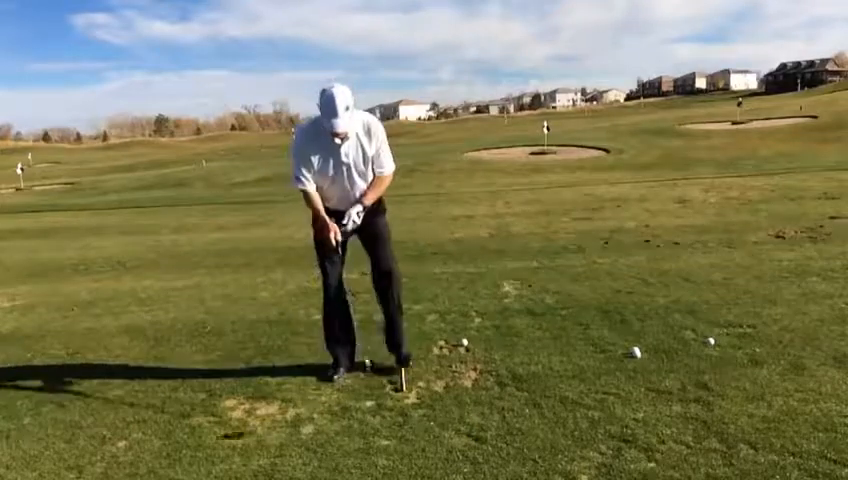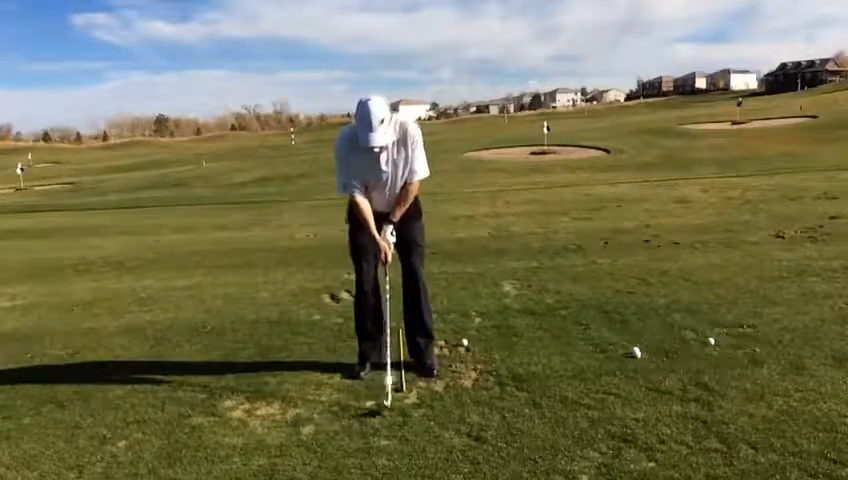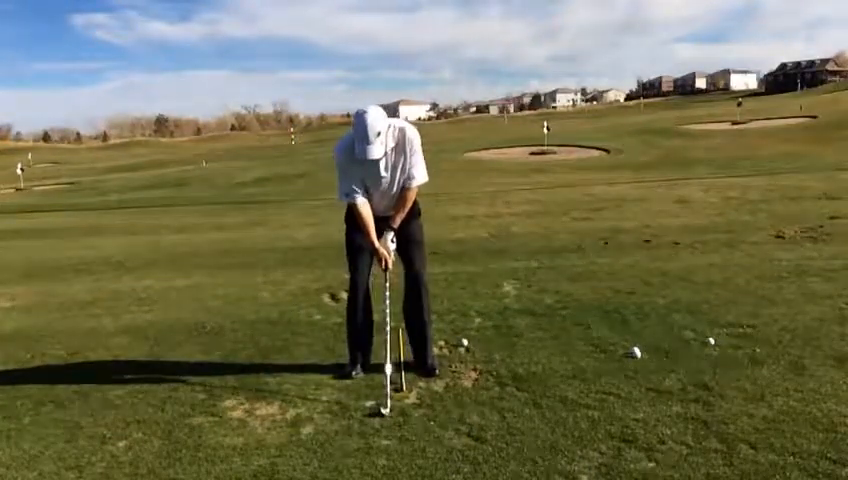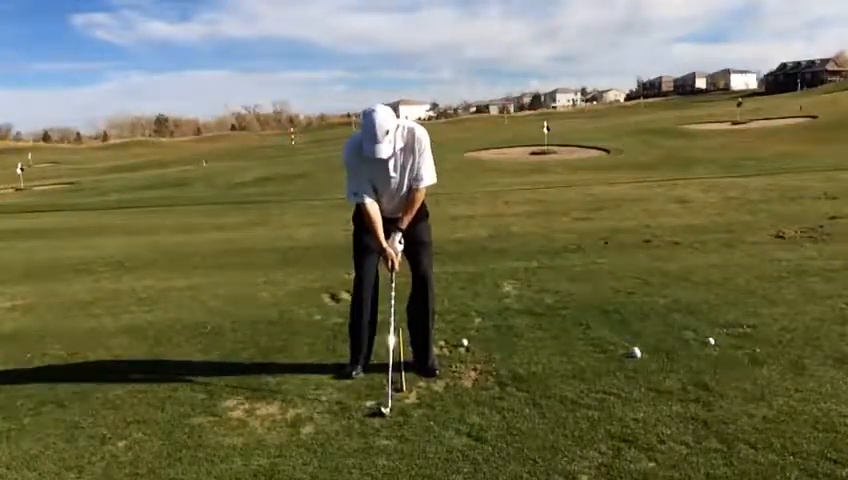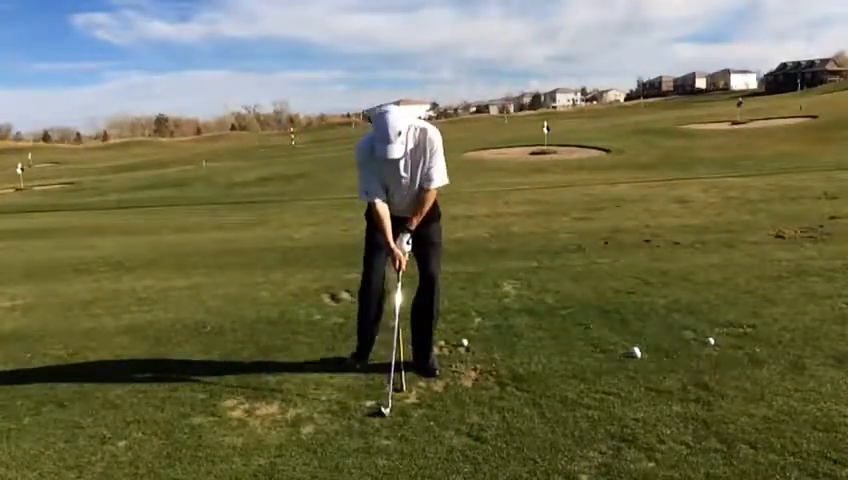
dt=0.7s
person 1, frame 1
left shoulder: (370, 126)
right shoulder: (305, 136)
left elbow: (385, 173)
right elbow: (306, 186)
left wrist: (361, 205)
right wrist: (325, 221)
left hip: (369, 209)
right hip: (329, 215)
left knee: (387, 271)
right knee: (333, 285)
left ankle: (397, 343)
right ankle: (342, 357)
person 1, frame 2
left shoulder: (409, 131)
right shoulder: (345, 142)
left elbow: (413, 181)
right elbow: (355, 195)
left wrist: (391, 223)
right wrist: (376, 237)
left hip: (405, 210)
right hip: (364, 214)
left knee: (414, 278)
right knee: (365, 282)
left ankle: (422, 353)
right ankle: (369, 355)
person 1, frame 3
left shoulder: (407, 135)
right shoulder: (344, 150)
left elbow: (411, 185)
right elbow: (357, 200)
left wrist: (391, 229)
right wrist: (375, 245)
left hip: (403, 212)
right hip: (363, 216)
left knee: (417, 277)
right knee: (358, 283)
left ankle: (423, 355)
right ankle: (358, 358)
person 1, frame 4
left shoulder: (416, 136)
right shoulder: (354, 149)
left elbow: (420, 186)
right elbow: (366, 200)
left wrist: (400, 230)
right wrist: (383, 245)
left hip: (411, 214)
right hip: (371, 216)
left knee: (423, 279)
right knee: (365, 283)
left ankle: (424, 355)
right ankle: (358, 358)
person 1, frame 5
left shoulder: (429, 136)
right shoulder: (366, 148)
left elbow: (431, 188)
right elbow: (376, 200)
left wrist: (409, 230)
right wrist: (391, 245)
left hip: (423, 213)
right hip: (384, 215)
left knee: (430, 278)
right knee: (372, 279)
left ankle: (424, 354)
right ankle: (363, 348)
